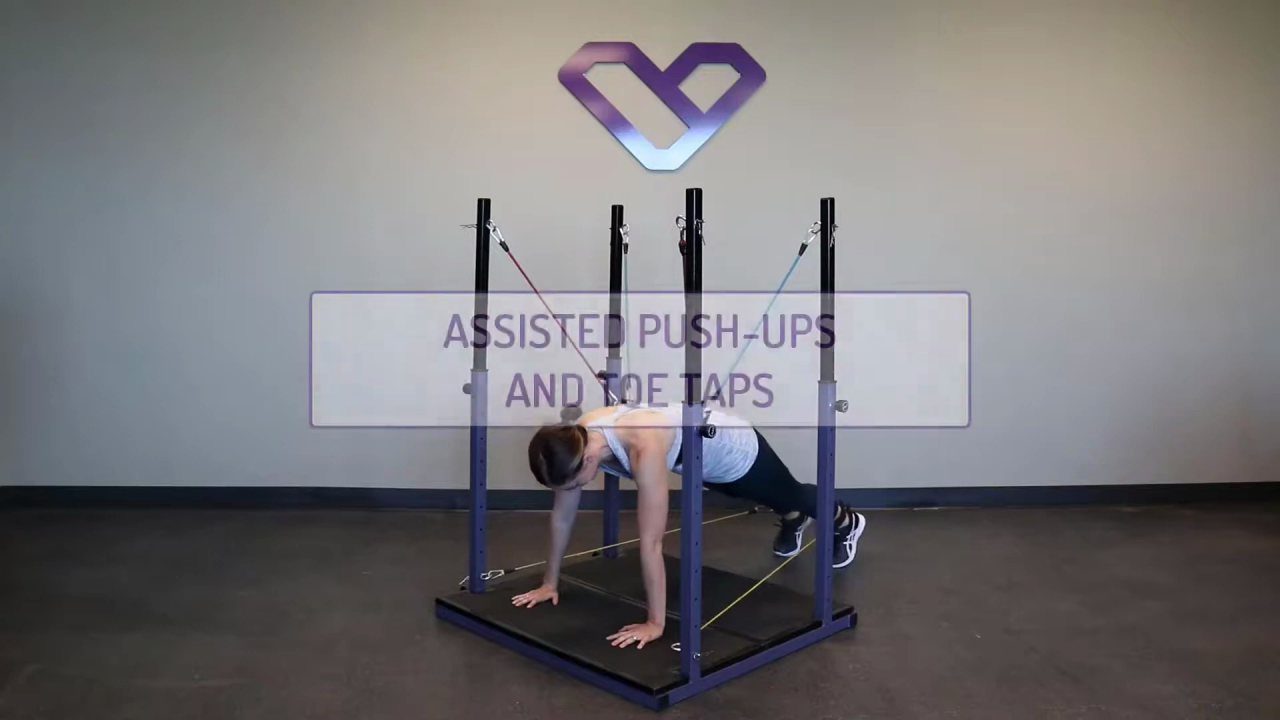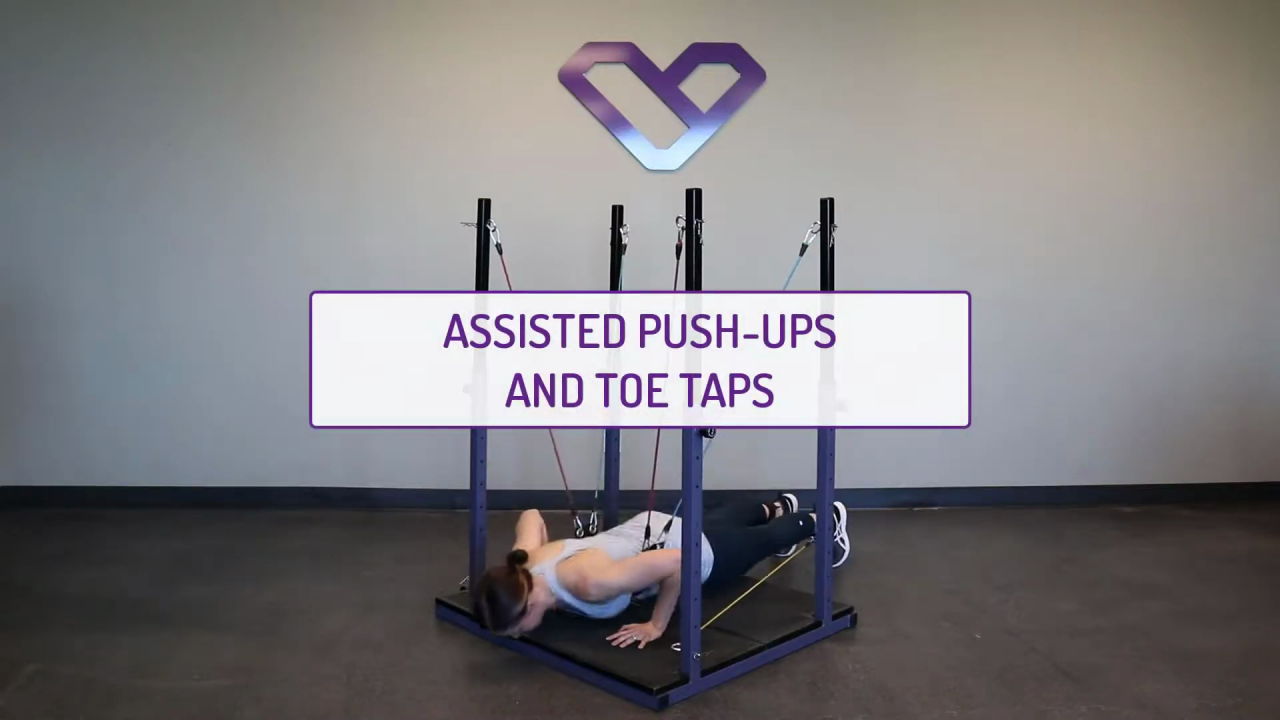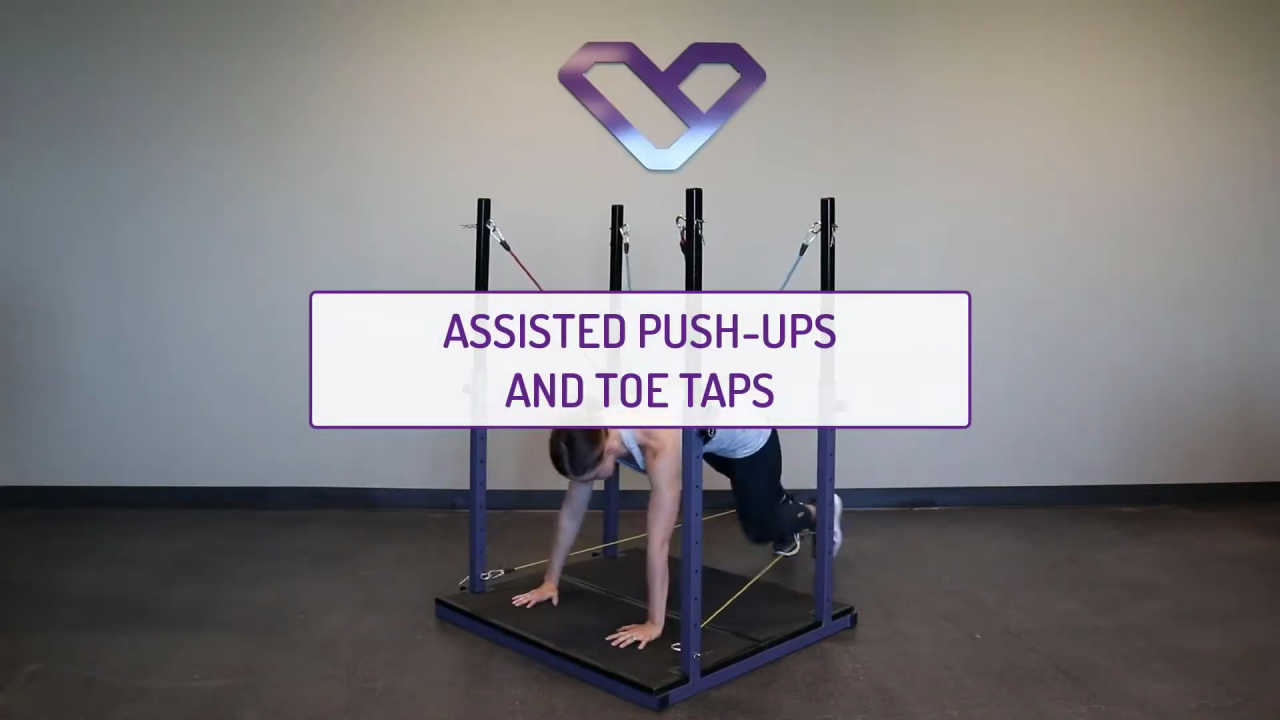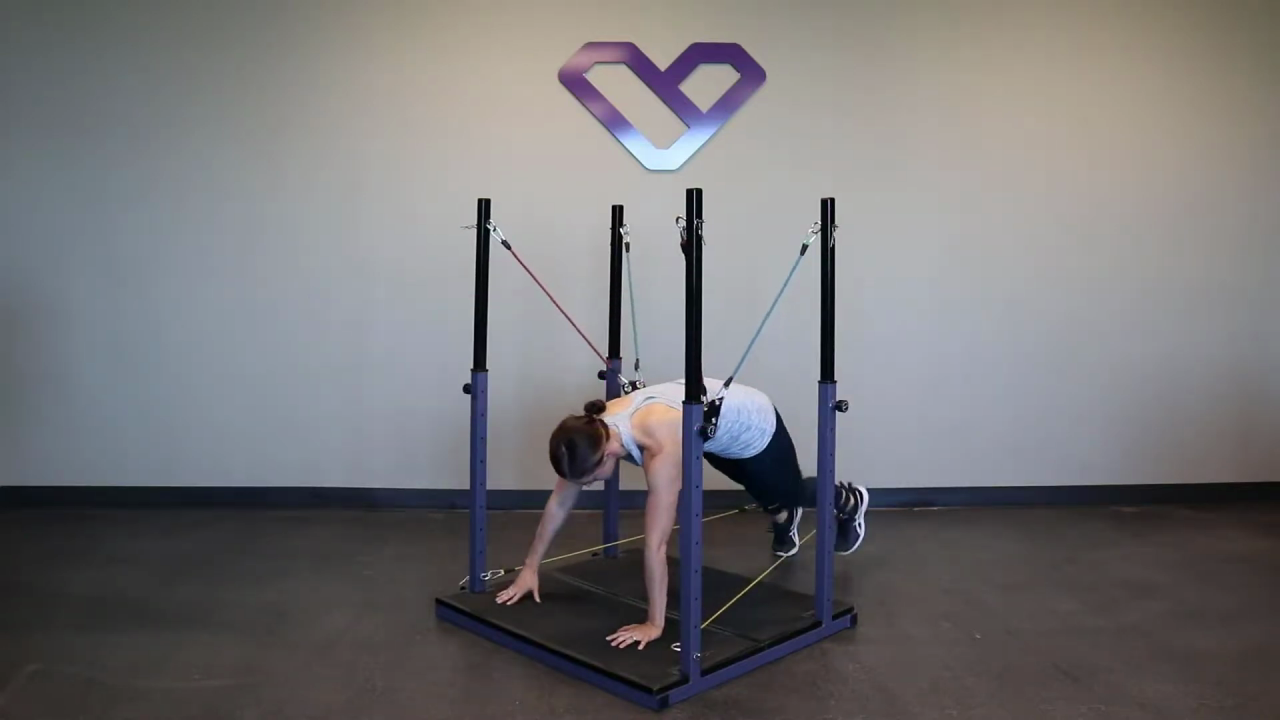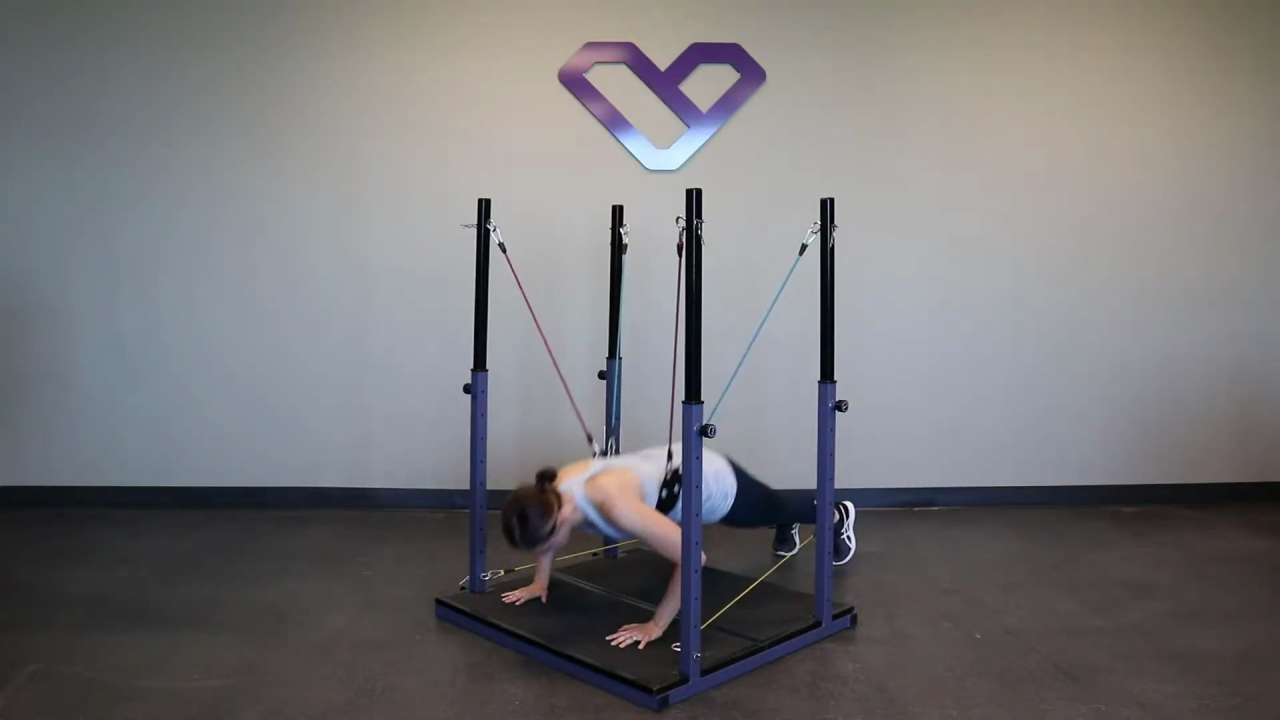
dt=1s
person 1, frame 1
left shoulder: (642, 450)
right shoulder: (574, 442)
left elbow: (650, 543)
right elbow: (562, 514)
left wrist: (656, 623)
right wrist: (549, 583)
left hip: (732, 447)
left knee: (792, 494)
left ankle: (846, 521)
right ankle: (792, 521)
person 1, frame 2
left shoulder: (588, 583)
right shoulder: (526, 571)
left elbow: (677, 562)
right elbow: (531, 514)
left wrist: (655, 626)
left hip: (695, 551)
right hip: (644, 530)
left knee: (765, 540)
right knee: (716, 521)
left ankle: (827, 519)
right ankle: (777, 507)
person 1, frame 3
left shoulder: (659, 446)
right shoulder: (593, 438)
left elbow: (658, 542)
right elbow: (571, 510)
left wrist: (654, 623)
right wrist: (550, 581)
left hip: (747, 430)
right hip: (709, 431)
left knee: (761, 527)
right knee: (753, 494)
left ankle: (821, 515)
right ankle: (789, 507)
person 1, frame 4
left shoulder: (657, 445)
right shoulder: (593, 433)
left elbow: (656, 543)
right elbow: (559, 502)
left wrist: (654, 624)
right wrist: (530, 568)
left hip: (750, 423)
right hip: (715, 407)
left knee: (788, 493)
right knee: (754, 483)
left ankle: (848, 502)
right ankle: (784, 520)
person 1, frame 5
left shoulder: (610, 502)
right shoulder: (555, 494)
left wrist: (655, 625)
right wrist: (539, 581)
left hip: (710, 485)
right hip: (671, 471)
left knee: (779, 510)
left ankle: (838, 517)
right ankle: (786, 528)
